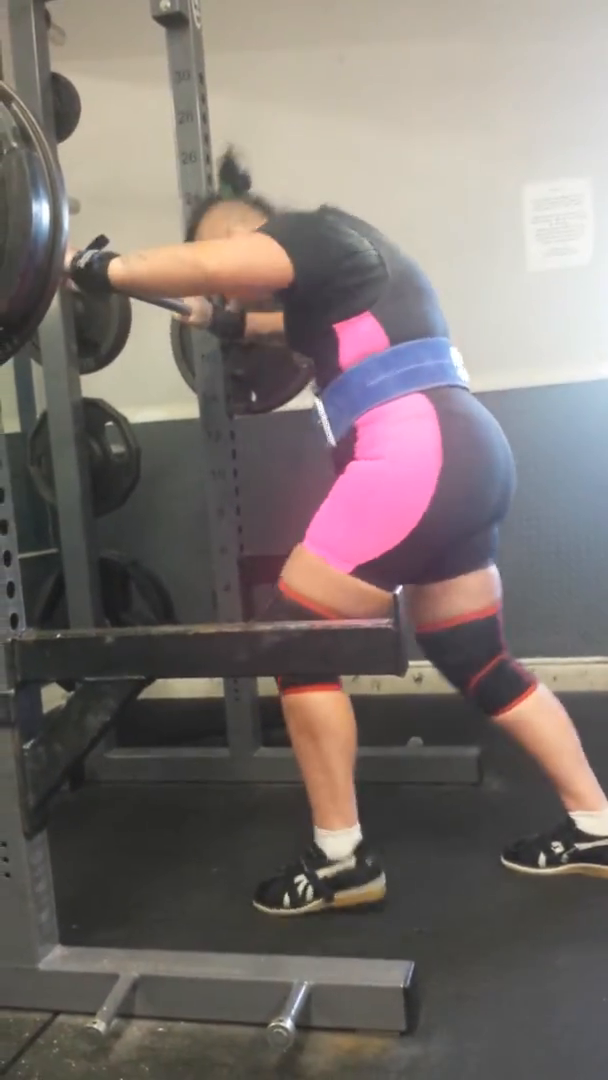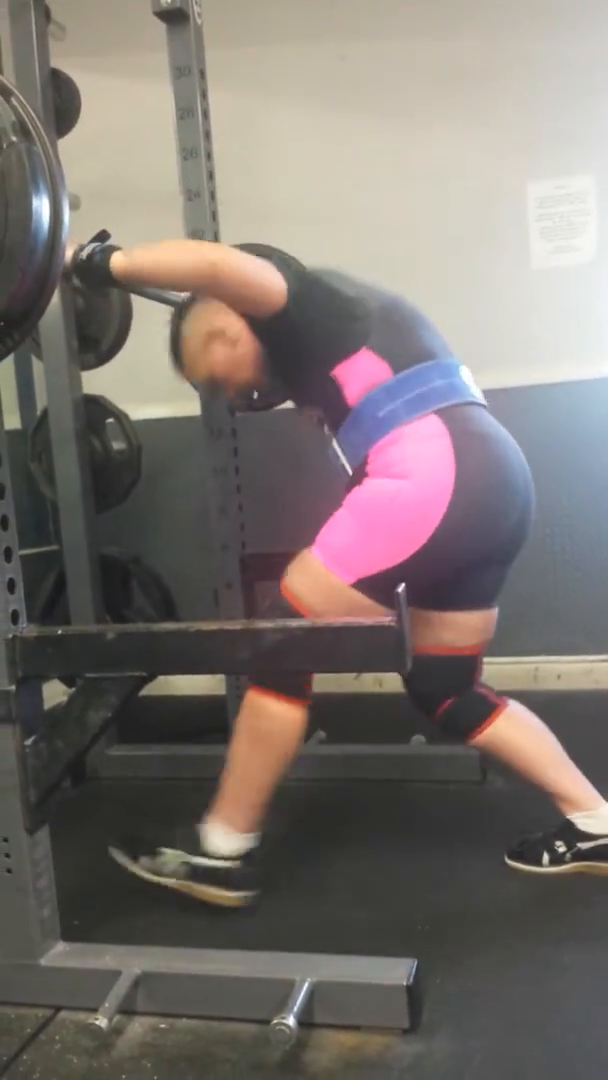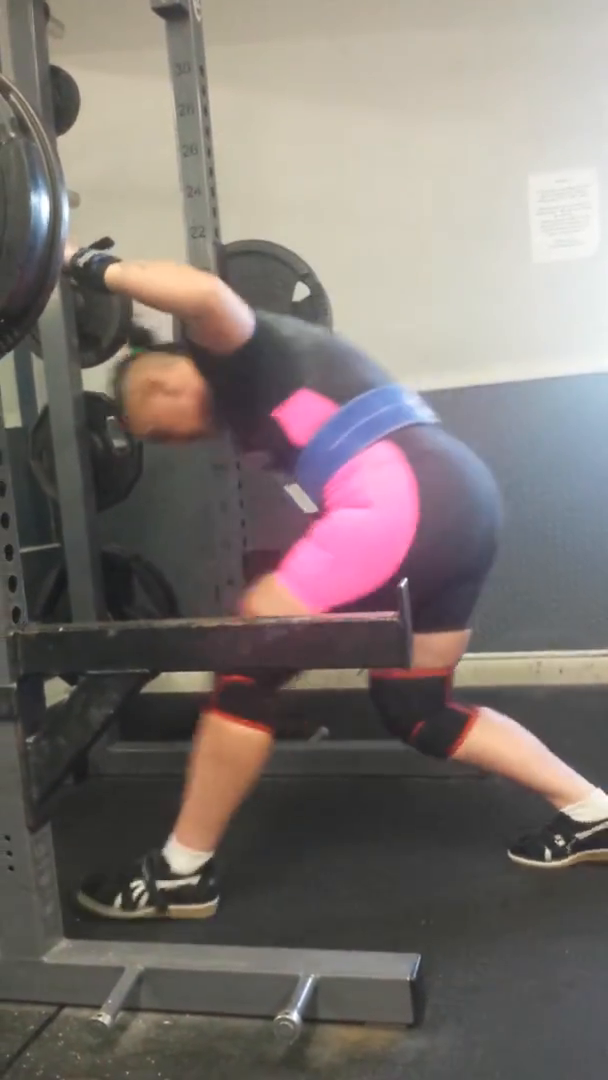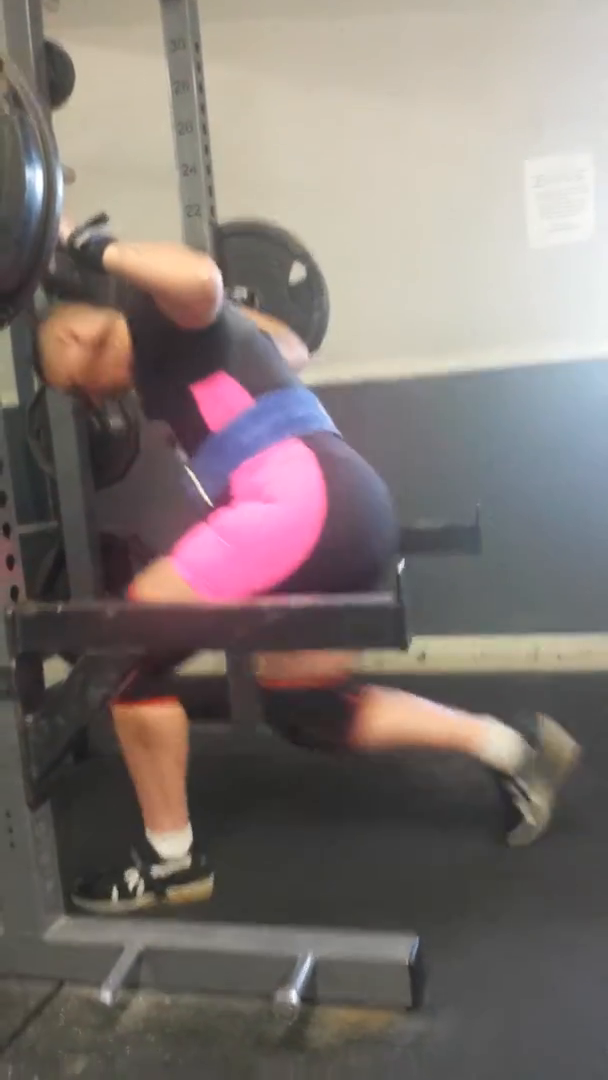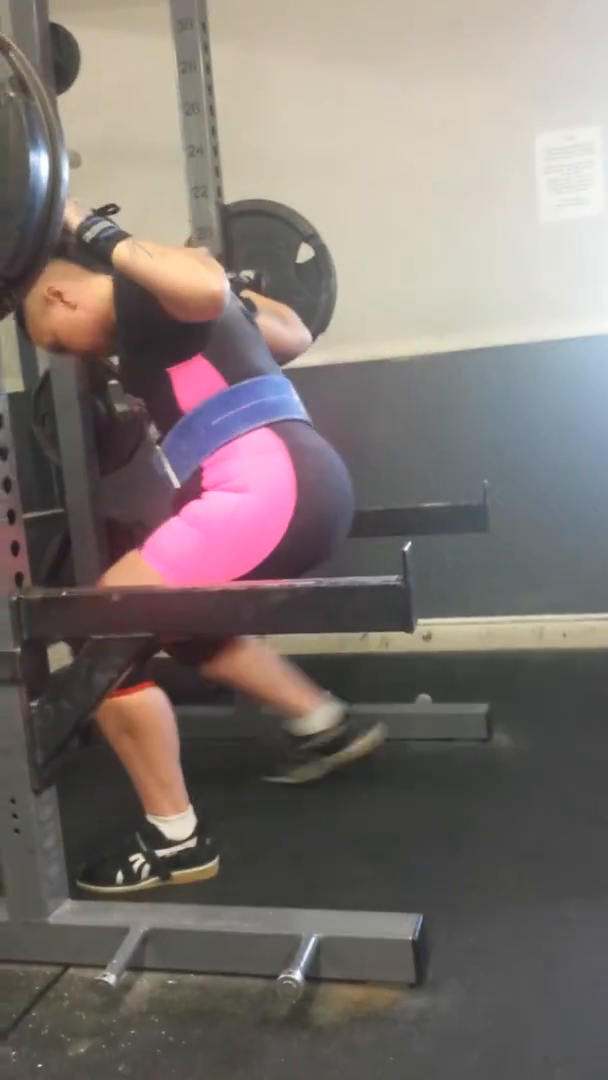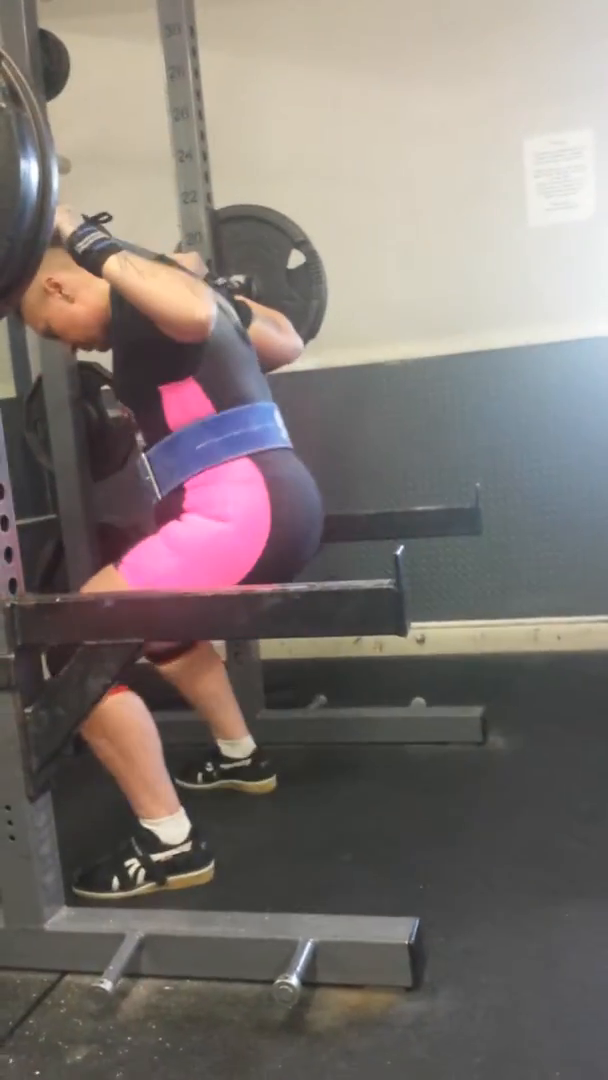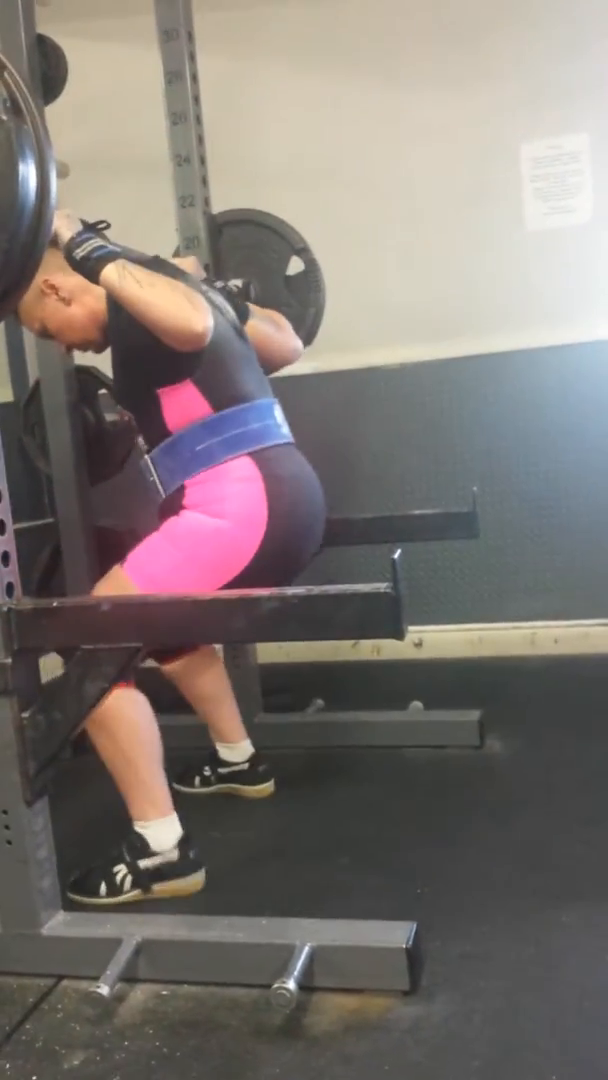
dt=0.2s
person 1, frame 1
left shoulder: (316, 232)
right shoulder: (335, 255)
left elbow: (213, 264)
left wrist: (97, 268)
right wrist: (233, 324)
left hip: (415, 456)
right hip: (466, 454)
right knee: (475, 661)
left ankle: (342, 861)
person 1, frame 2
left shoulder: (296, 300)
right shoulder: (318, 314)
left elbow: (216, 264)
left wrist: (103, 262)
left hip: (434, 477)
right hip: (490, 475)
right knee: (444, 689)
left ankle: (222, 851)
person 1, frame 3
left shoulder: (230, 360)
right shoulder: (266, 355)
left elbow: (205, 296)
left wrist: (99, 270)
left hip: (400, 501)
right hip: (456, 494)
left knee: (248, 668)
right knee: (418, 709)
left ankle: (180, 874)
person 1, frame 4
left shoulder: (164, 323)
right shoulder: (187, 338)
left elbow: (197, 283)
right elbow: (290, 352)
left wrist: (92, 248)
left hip: (303, 503)
right hip: (348, 507)
right knee: (309, 713)
left ankle: (170, 862)
right ankle: (515, 748)
person 1, frame 5
left shoulder: (142, 295)
right shoulder: (166, 300)
left elbow: (206, 287)
right elbow: (294, 334)
left wrist: (99, 237)
right wrist: (247, 292)
left hip: (267, 492)
right hip: (306, 483)
left ankle: (177, 841)
right ankle: (325, 723)
person 1, frame 6
left shoulder: (141, 301)
right shoulder: (170, 288)
left elbow: (193, 315)
right elbow: (288, 342)
left wrist: (95, 246)
right wrist: (220, 287)
left hip: (241, 514)
right hip: (280, 501)
left ankle: (170, 843)
right ankle: (240, 757)
person 1, frame 7
left shoulder: (144, 295)
right shoulder: (174, 288)
left elbow: (190, 325)
right elbow: (286, 343)
left wrist: (94, 255)
right wrist: (206, 284)
left hip: (242, 509)
right hip: (285, 497)
left ankle: (160, 850)
right ankle: (238, 761)
